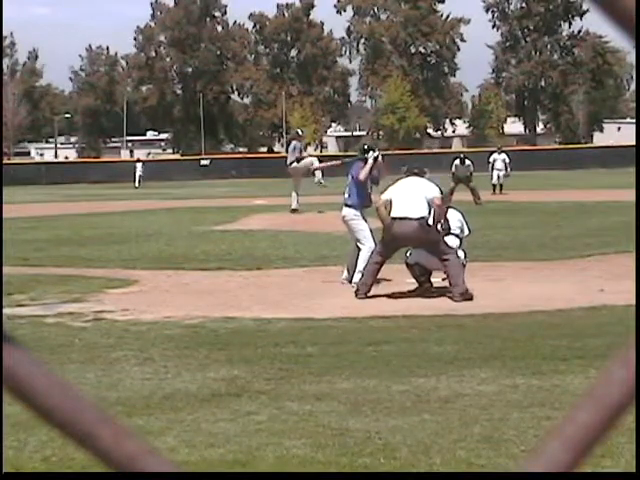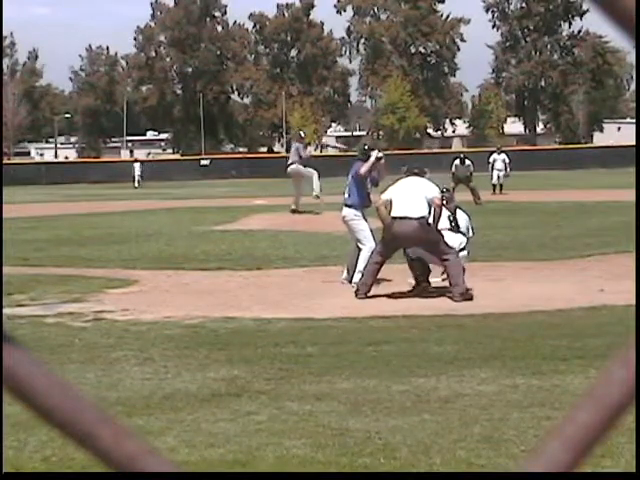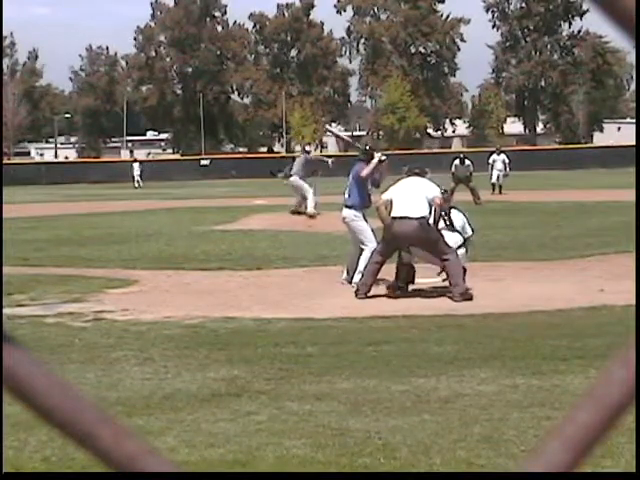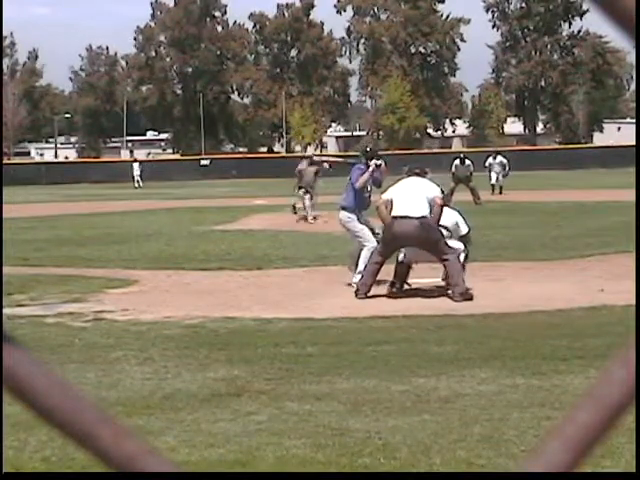
dt=0.3s
person 1, frame 1
left shoulder: (364, 167)
right shoulder: (358, 165)
left elbow: (377, 180)
right elbow: (361, 178)
left wrist: (379, 163)
right wrist: (371, 161)
left hip: (354, 212)
right hip: (353, 212)
left knee: (361, 244)
right knee: (368, 245)
left ankle: (348, 276)
right ankle: (358, 279)
person 1, frame 2
left shoulder: (365, 167)
right shoulder: (358, 165)
left elbow: (377, 182)
right elbow: (362, 172)
left wrist: (381, 164)
right wrist: (373, 158)
left hip: (354, 212)
right hip: (353, 212)
left knee: (360, 245)
right knee: (369, 245)
left ankle: (348, 276)
right ankle: (358, 279)
person 1, frame 3
left shoulder: (364, 168)
right shoulder: (360, 167)
left elbow: (377, 183)
right elbow: (363, 176)
left wrist: (382, 166)
right wrist: (375, 161)
left hip: (353, 212)
right hip: (353, 213)
left knee: (359, 245)
right knee: (371, 244)
left ankle: (348, 276)
right ankle: (358, 279)
person 1, frame 4
left shoulder: (366, 171)
right shoulder: (359, 170)
left elbow: (379, 183)
right elbow: (358, 185)
left wrist: (382, 169)
right wrist: (371, 169)
left hip: (356, 214)
right hip: (350, 215)
left knee: (375, 235)
right knee: (370, 244)
right ankle: (358, 279)
person 2, frame 1
left shoulder: (396, 185)
right shoulder: (428, 184)
left elbow: (380, 205)
right elbow: (438, 203)
left wrist: (389, 227)
right wrist: (435, 226)
left hip: (396, 227)
right hip: (419, 226)
left knee: (379, 255)
right knee: (449, 254)
left ankle: (362, 290)
right ankle: (459, 292)
person 2, frame 2
left shoulder: (396, 184)
right shoulder: (428, 184)
left elbow: (380, 205)
right elbow: (437, 203)
left wrist: (388, 226)
right wrist: (433, 226)
left hip: (396, 226)
right hip: (419, 225)
left knee: (378, 255)
right knee: (449, 254)
left ankle: (362, 290)
right ankle: (459, 292)
person 2, frame 3
left shoulder: (397, 185)
right shoulder: (428, 184)
left elbow: (380, 205)
right elbow: (438, 202)
left wrist: (389, 226)
right wrist: (434, 226)
left hip: (396, 226)
right hip: (419, 225)
left knee: (379, 255)
right knee: (448, 254)
left ankle: (362, 290)
right ankle: (459, 292)
person 2, frame 4
left shoulder: (398, 184)
right shoulder: (429, 184)
left elbow: (381, 204)
right elbow: (438, 203)
left wrist: (389, 226)
right wrist: (434, 226)
left hip: (397, 226)
right hip: (420, 225)
left knee: (378, 255)
right knee: (449, 254)
left ankle: (362, 290)
right ankle: (459, 292)
